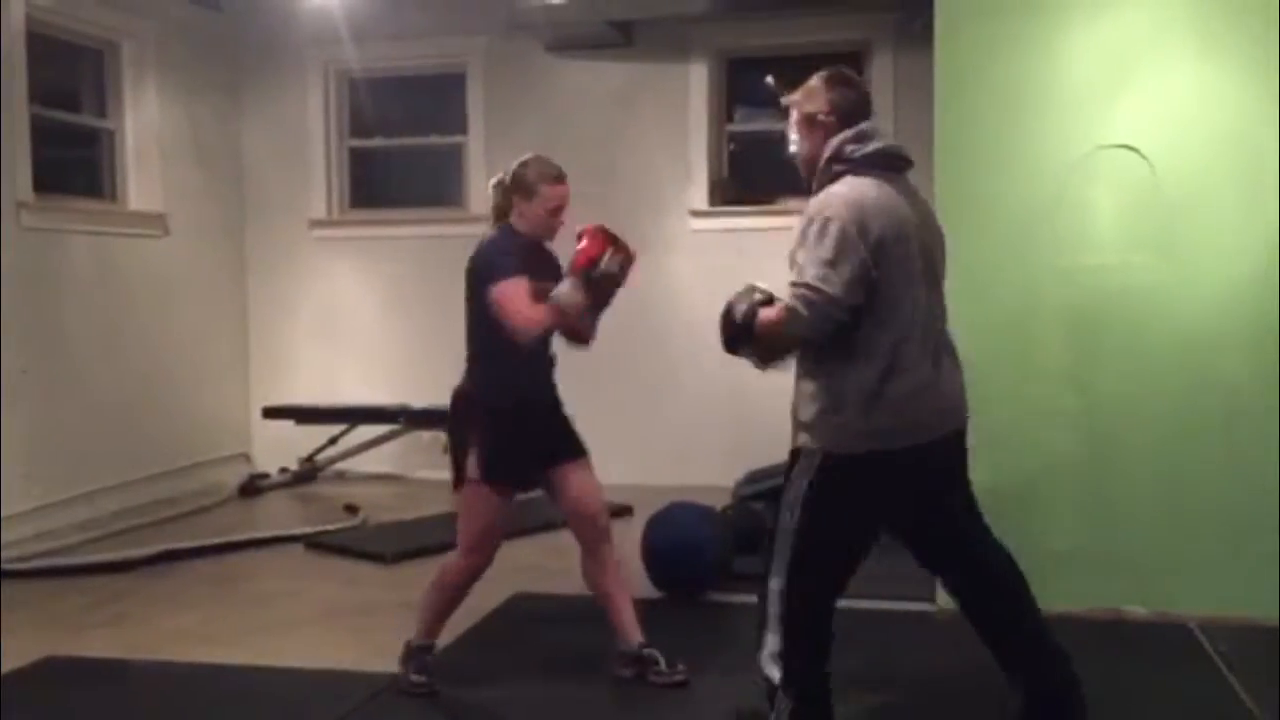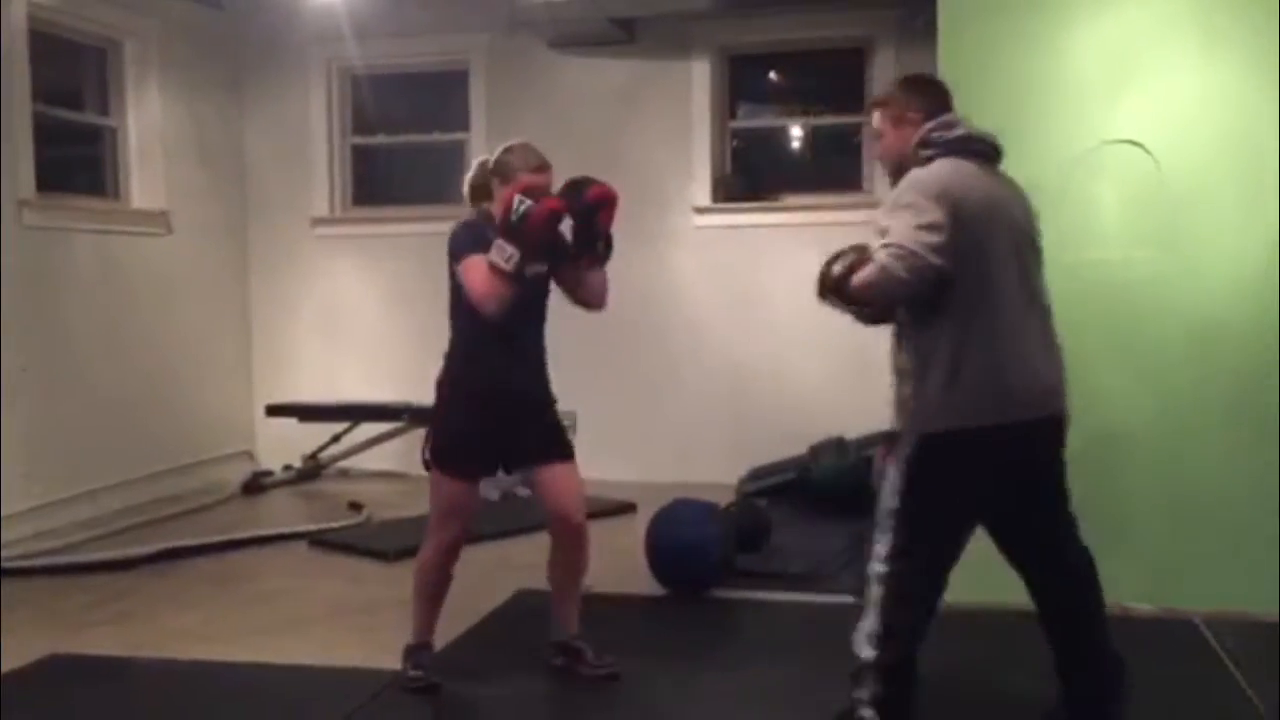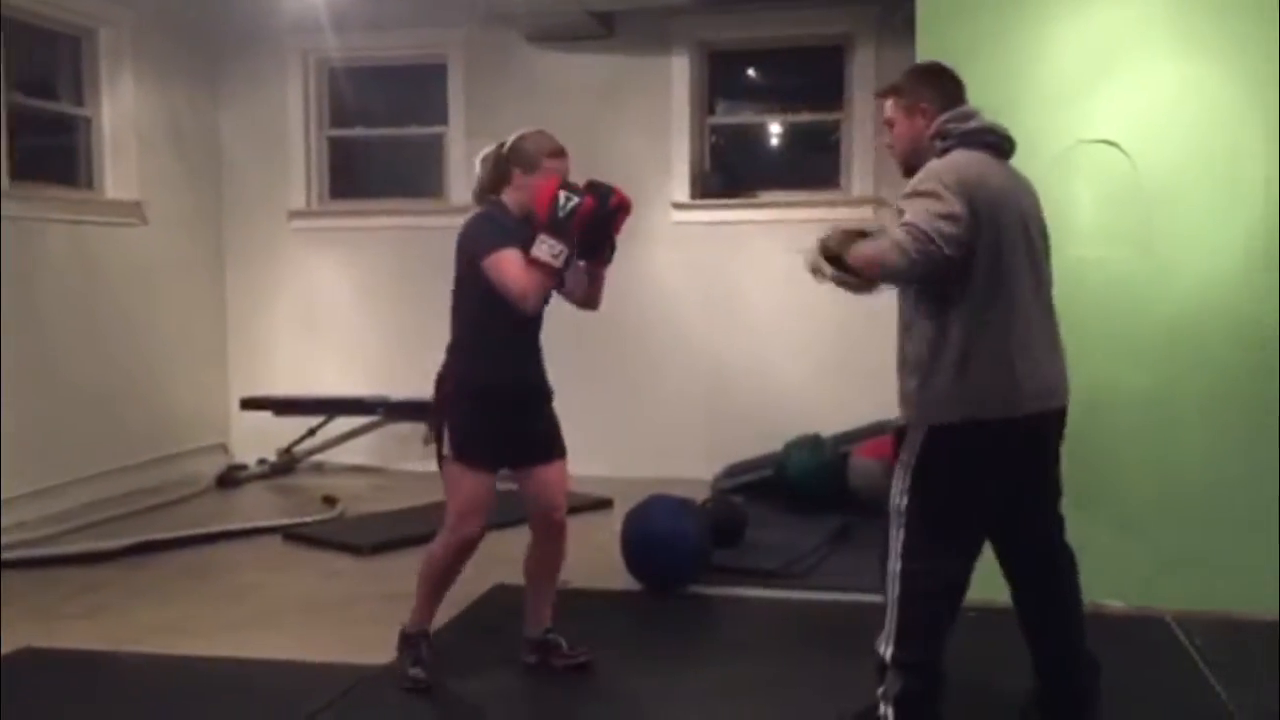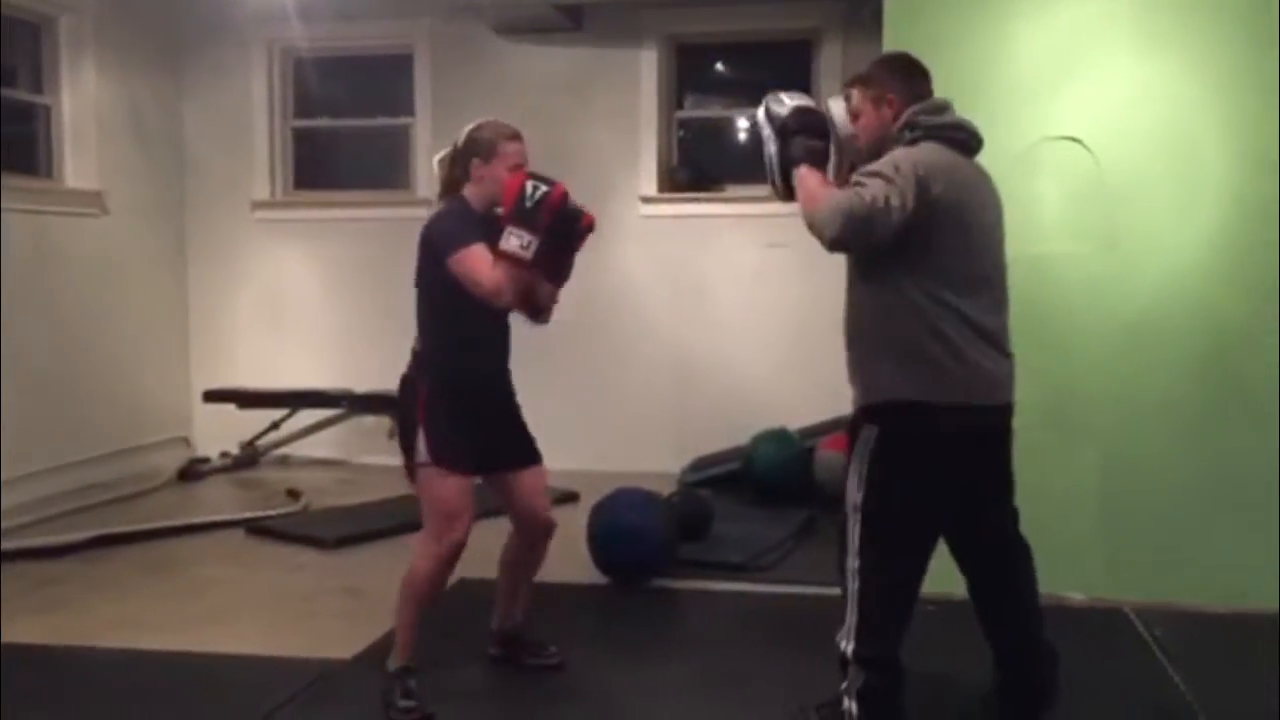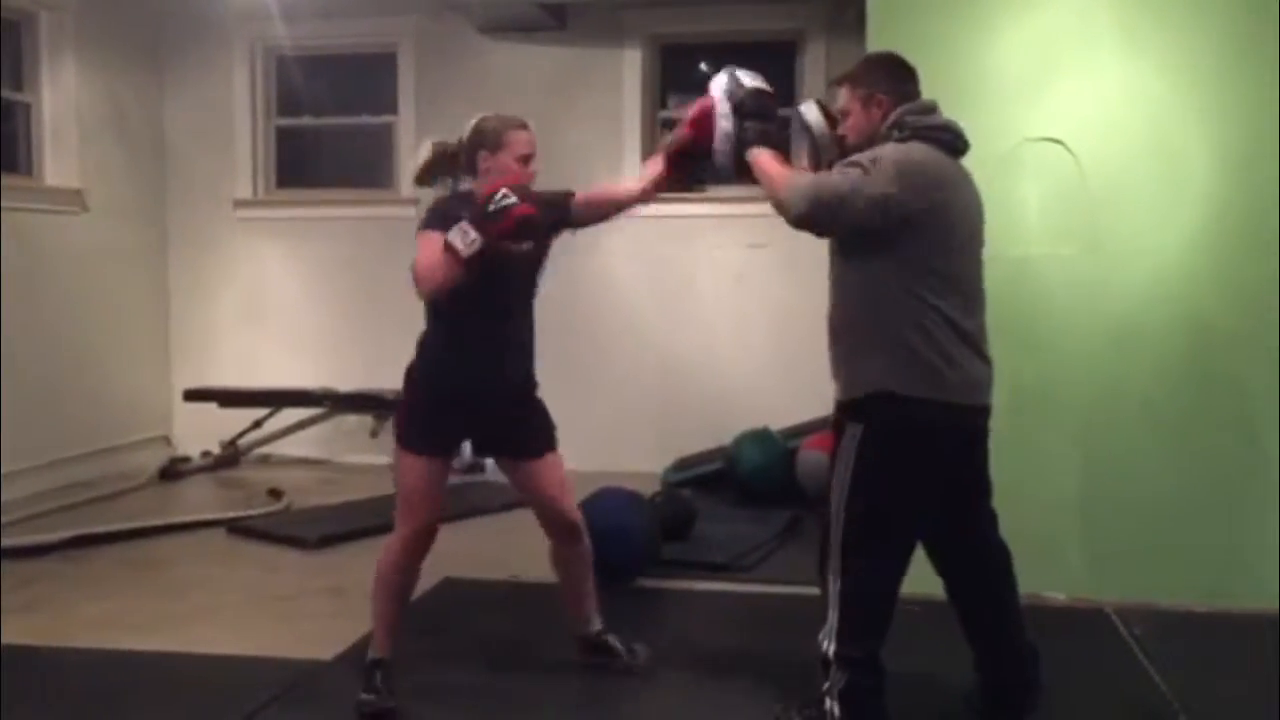
dt=0.3s
person 1, frame 1
left shoulder: (838, 206)
right shoulder: (909, 200)
left elbow: (810, 317)
left wrist: (752, 320)
right wrist: (780, 321)
left hip: (858, 439)
right hip: (937, 426)
left knee: (800, 588)
right knee: (977, 567)
person 1, frame 2
left shoulder: (926, 186)
right shoulder: (1006, 189)
left elbow: (899, 277)
left wrist: (847, 283)
right wrist: (883, 291)
left hip: (955, 418)
right hip: (1035, 408)
left knee: (903, 570)
right knee: (1055, 558)
person 1, frame 3
left shoulder: (947, 176)
right shoulder: (1007, 178)
left elbow: (911, 254)
left wrist: (856, 253)
right wrist: (881, 254)
left hip: (961, 412)
right hip: (1033, 403)
left knee: (922, 563)
right knee: (1039, 553)
person 1, frame 4
left shoulder: (910, 165)
right shoulder: (967, 171)
left elbow: (839, 222)
left wrist: (803, 162)
right wrist: (828, 166)
left hip: (913, 403)
right hip: (982, 397)
left knee: (880, 556)
right knee: (994, 547)
person 1, frame 5
left shoulder: (900, 165)
right shoulder: (944, 171)
left elbow: (806, 202)
right elbow: (847, 206)
left wrist: (756, 144)
right wrist: (823, 157)
left hip: (896, 402)
right hip: (957, 397)
left knee: (860, 553)
right knee: (972, 546)
person 2, frame 1
left shoulder: (544, 258)
right shoulder: (495, 253)
left elbow: (577, 334)
right elbow: (529, 329)
left wrist: (599, 287)
right wrist: (578, 281)
left hip: (539, 410)
right hip: (488, 415)
left knee: (595, 525)
right knee: (478, 548)
left ankle: (634, 649)
right ankle: (419, 650)
person 2, frame 2
left shoulder: (548, 236)
right shoulder: (470, 235)
left elbow: (594, 298)
right elbow: (489, 301)
left wrist: (594, 235)
right wrist: (515, 240)
left hip: (530, 397)
right hip: (469, 400)
left knee: (570, 520)
right knee: (448, 535)
left ankle: (565, 641)
right ankle: (419, 647)
person 2, frame 3
left shoulder: (538, 227)
right shoulder: (485, 228)
left elbow: (587, 298)
right elbow: (529, 296)
left wrist: (598, 239)
right wrist: (559, 235)
left hip: (525, 390)
right hip: (471, 393)
left knee: (552, 516)
right knee: (465, 527)
left ankle: (539, 635)
right ankle: (415, 635)
person 2, frame 4
left shoulder: (497, 225)
right shoulder: (448, 225)
left elbow: (537, 309)
right elbow: (499, 291)
left hip: (492, 393)
right hip: (438, 398)
left knee: (538, 519)
right knee: (447, 536)
left ankle: (507, 632)
right ankle: (400, 669)
person 2, frame 5
left shoulder: (543, 211)
right shoulder: (450, 211)
left elbow: (634, 190)
right elbow: (429, 283)
left wrist: (680, 147)
right wrist: (481, 227)
left hip: (510, 391)
right hip: (440, 389)
left knee: (564, 518)
right knee: (414, 529)
left ankle: (592, 634)
right ankle: (377, 662)
